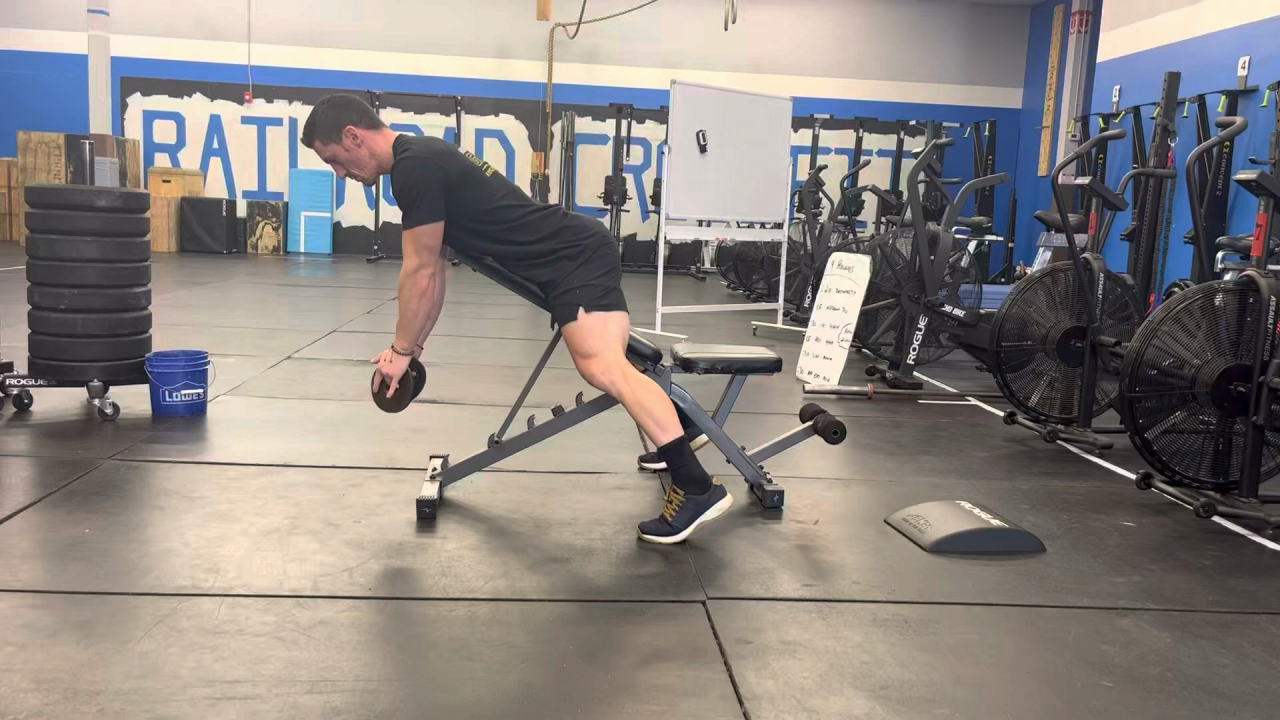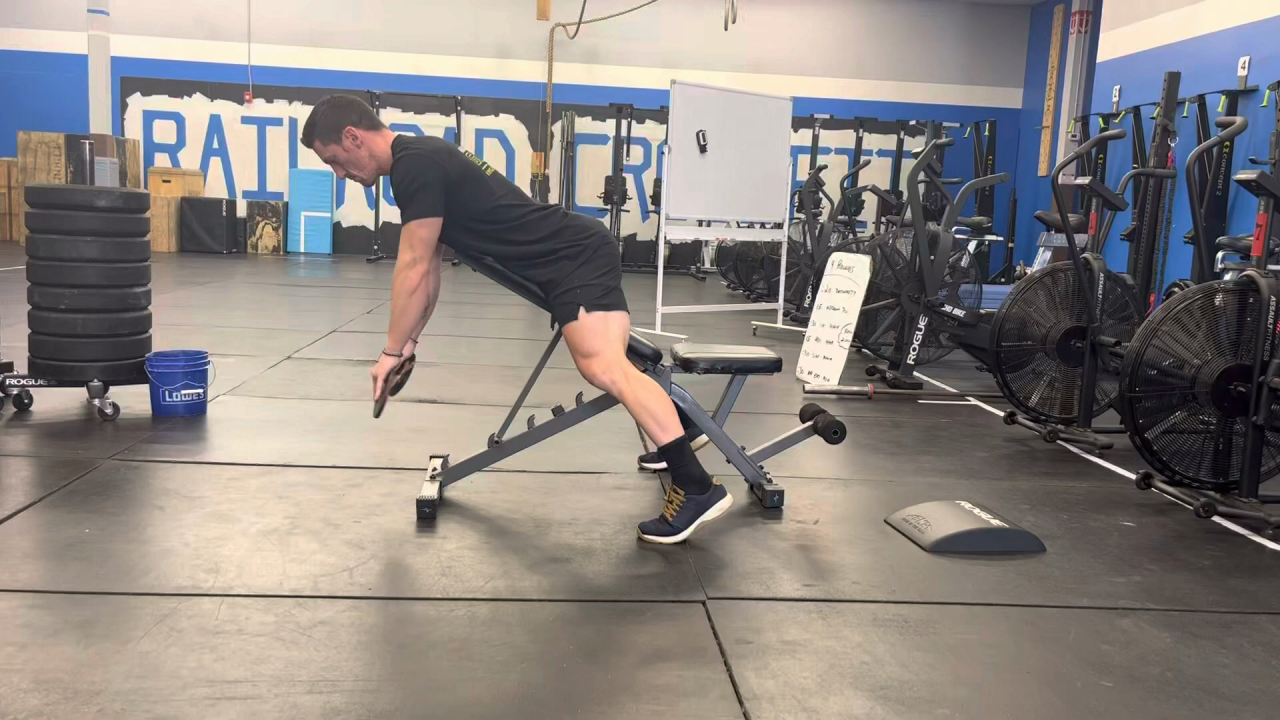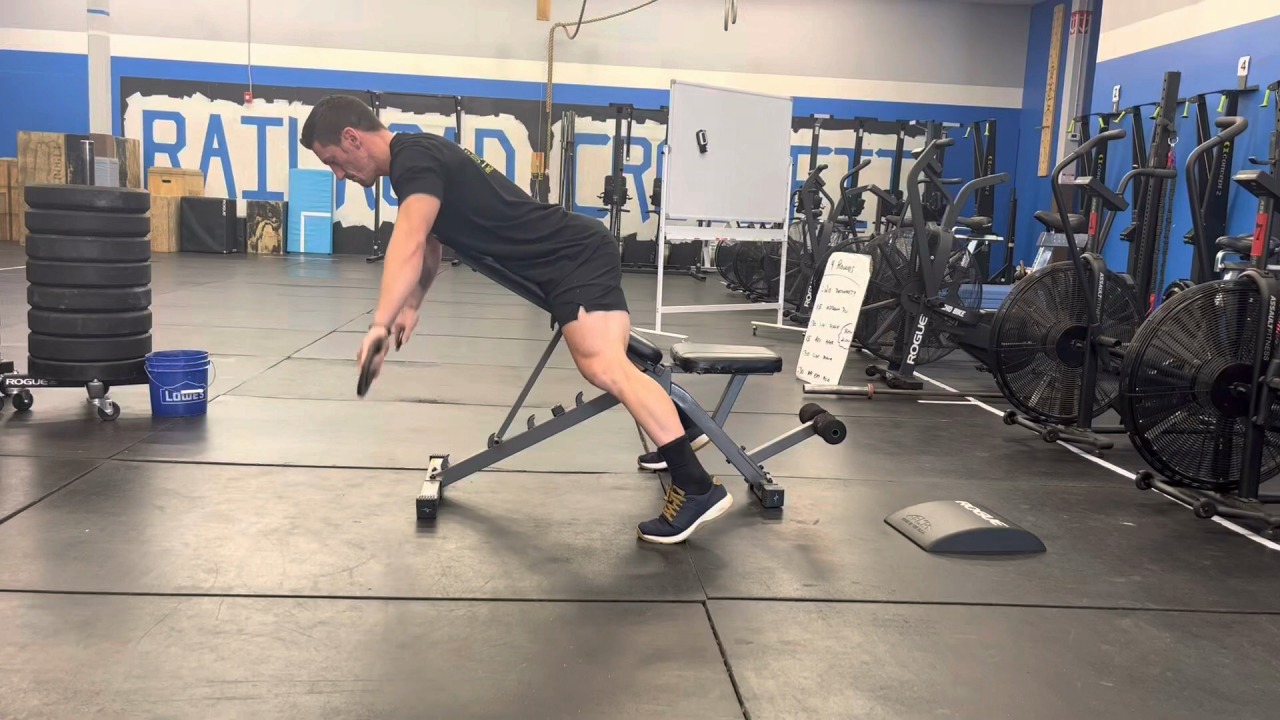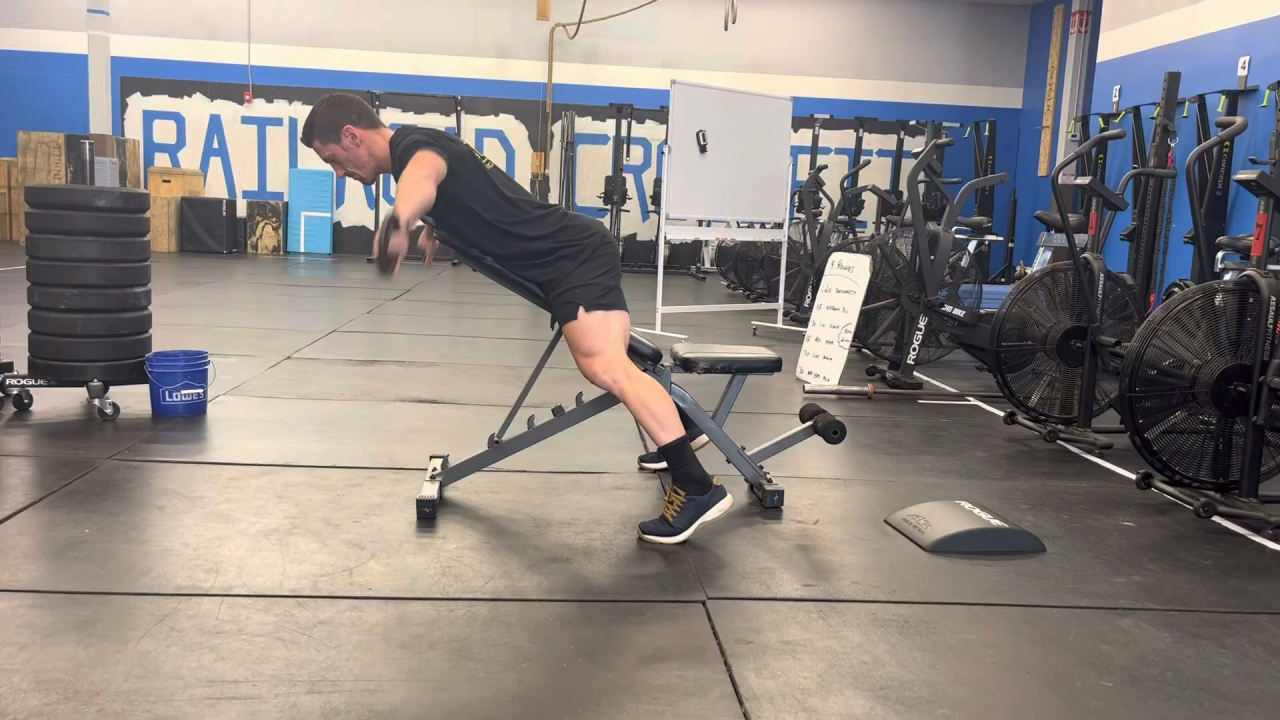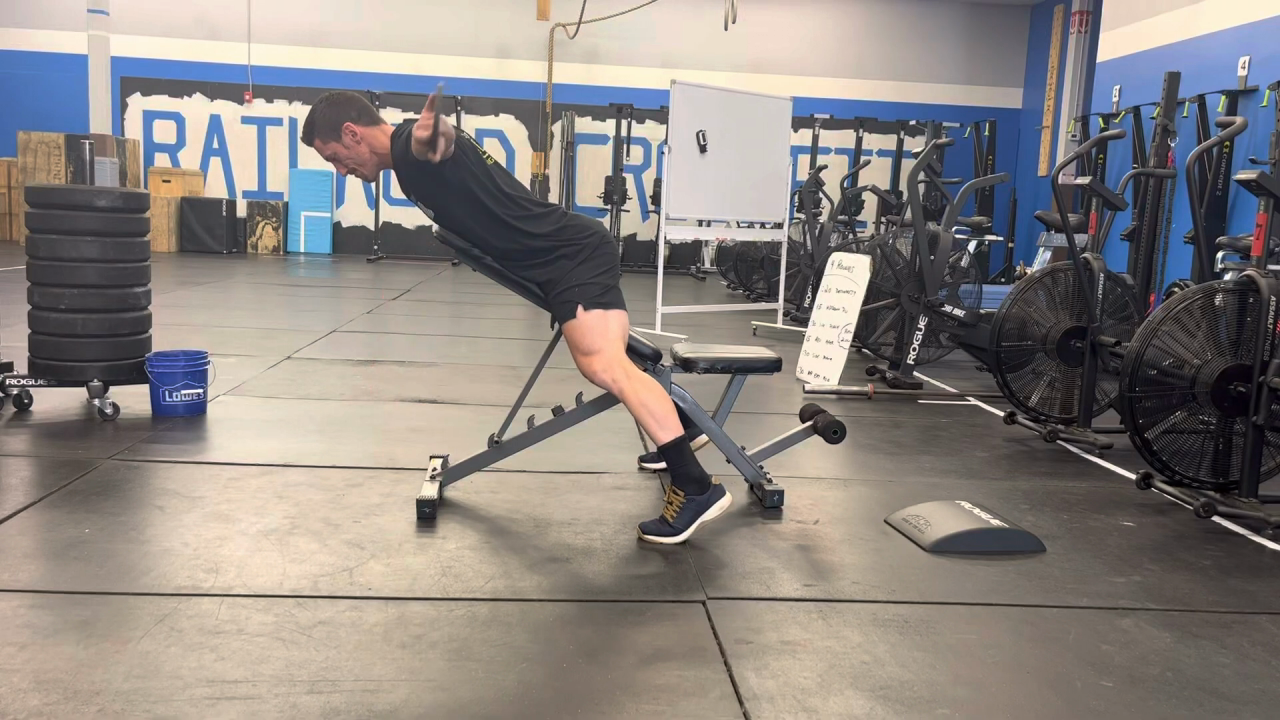
dt=0.2s
person 1, frame 1
left shoulder: (415, 168)
right shoulder: (421, 159)
left elbow: (419, 273)
right elbow: (433, 268)
left wrist: (401, 350)
right wrist: (414, 345)
left hip: (576, 256)
right hip: (574, 252)
left knee: (601, 367)
right knee: (607, 360)
left ankle: (696, 486)
right ankle: (681, 426)
person 1, frame 2
left shoulder: (414, 165)
right shoulder: (419, 158)
left elbow: (414, 269)
right elbow: (429, 266)
left wrist: (392, 350)
right wrist: (411, 339)
left hip: (576, 256)
right hip: (574, 252)
left knee: (602, 366)
right knee: (609, 359)
left ankle: (696, 486)
right ankle: (682, 425)
person 1, frame 3
left shoulder: (412, 157)
right shoulder: (418, 155)
left elbow: (408, 246)
right elbow: (429, 246)
left wrist: (381, 324)
right wrist: (412, 305)
left hip: (575, 256)
right hip: (571, 253)
left knee: (602, 366)
right knee: (608, 359)
left ankle: (696, 486)
right ankle: (681, 427)
person 1, frame 4
left shoulder: (412, 145)
right shoulder: (418, 151)
left elbow: (423, 176)
left wrist: (400, 219)
left hip: (575, 255)
right hip: (571, 252)
left knee: (604, 366)
right knee: (609, 358)
left ankle: (697, 487)
right ankle: (682, 426)
person 1, frame 5
left shoulder: (409, 142)
right shoulder: (415, 145)
left elbow: (438, 137)
left wrist: (431, 131)
left hip: (572, 254)
right hip: (569, 251)
left knee: (602, 365)
right knee: (608, 358)
left ankle: (695, 486)
right ankle: (681, 426)
